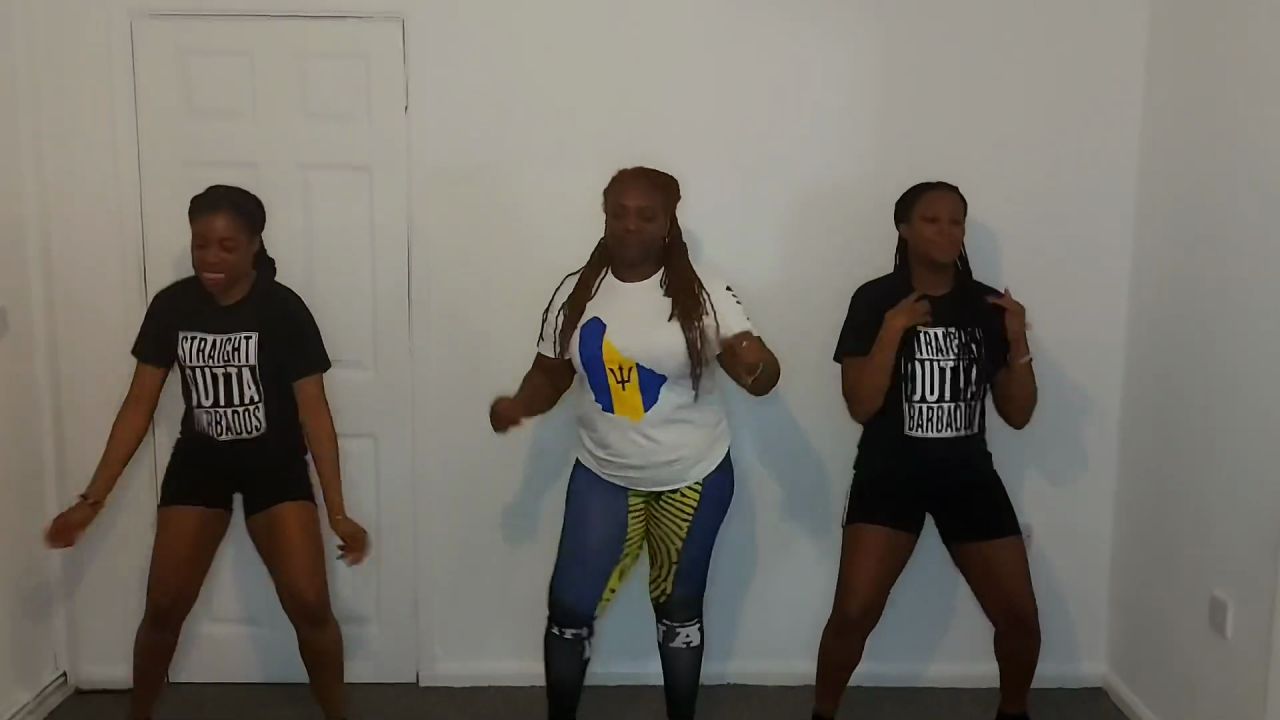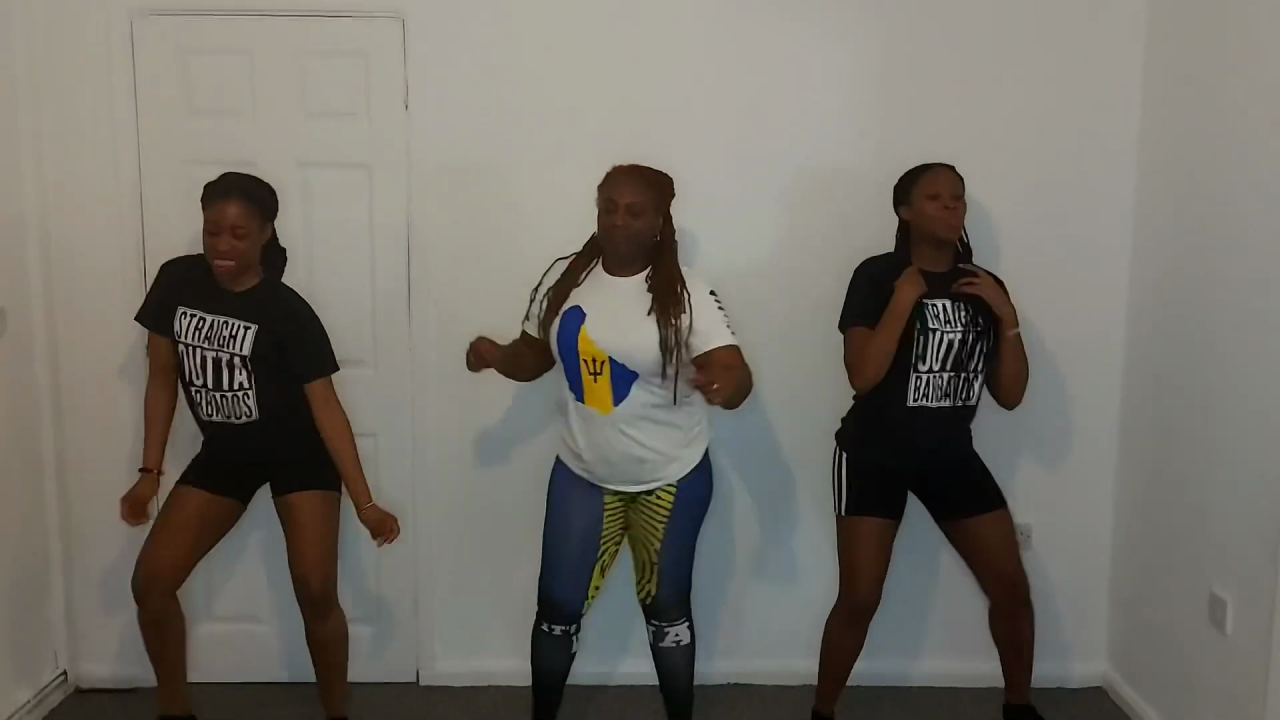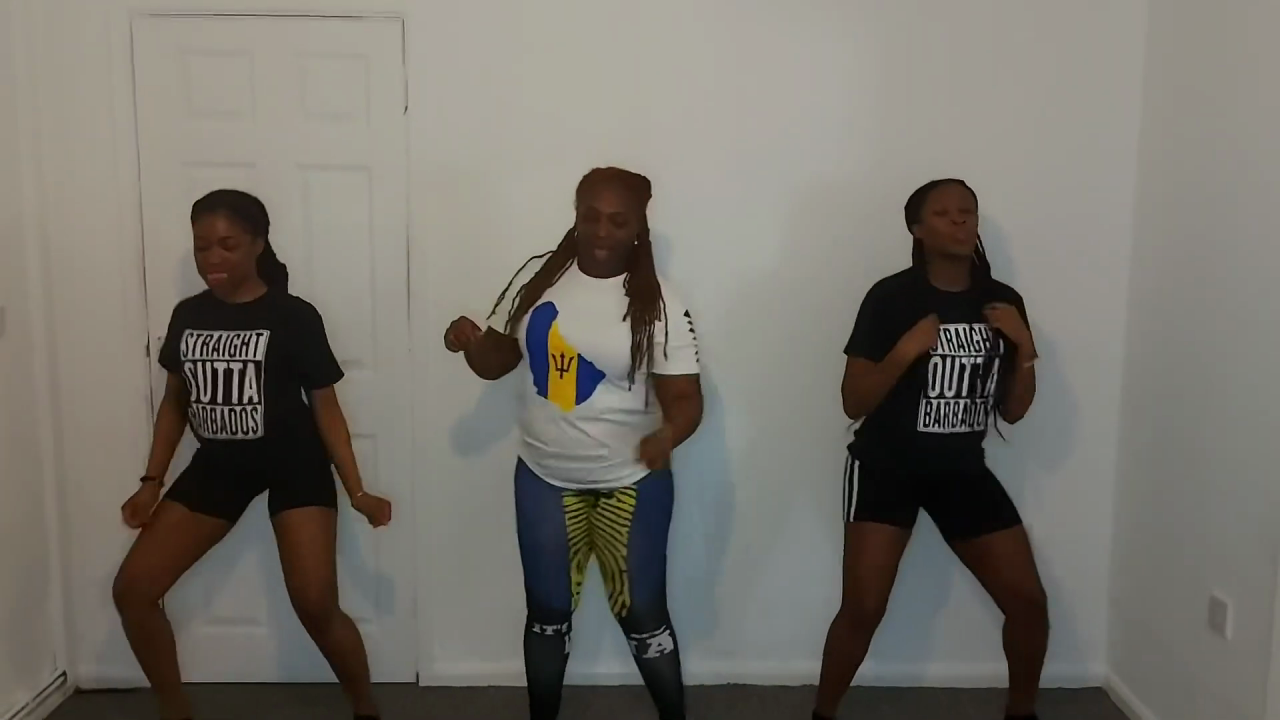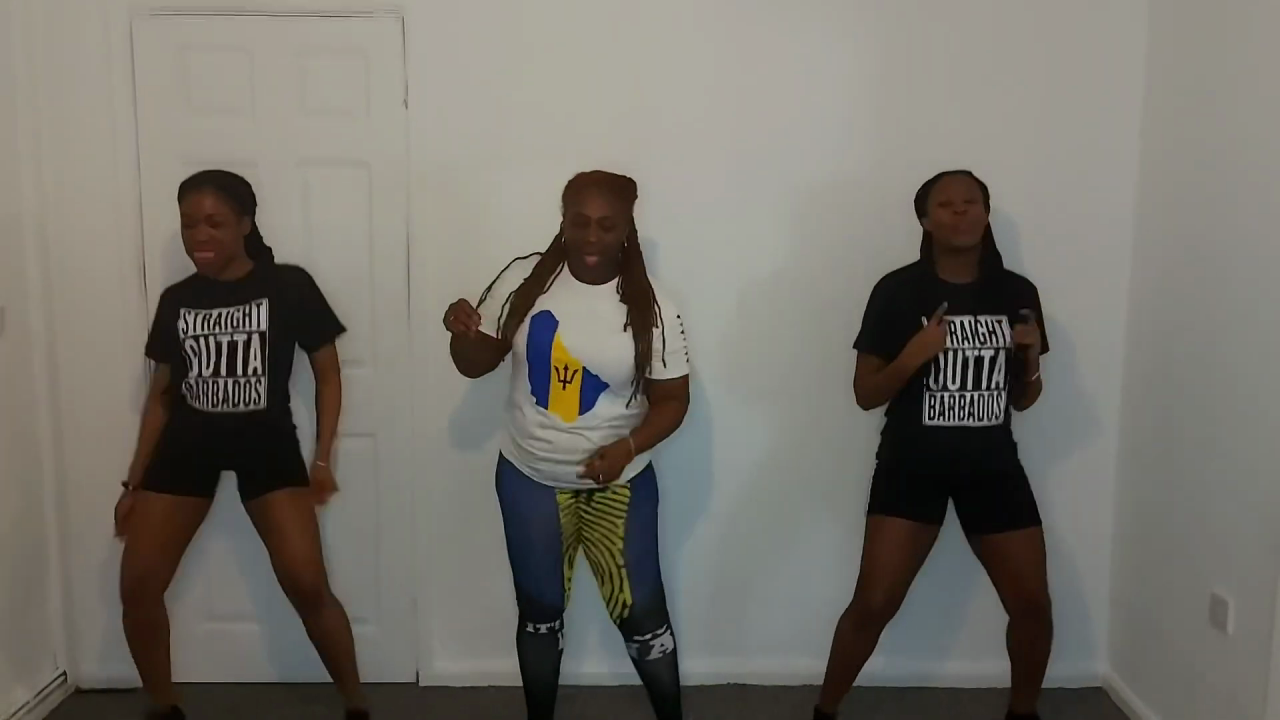
dt=0.2s
person 1, frame 1
left shoulder: (701, 292)
right shoulder: (574, 293)
left elbow: (763, 380)
right elbow: (550, 374)
left wrist: (752, 362)
right wrist: (519, 404)
left hip: (694, 479)
right hip: (603, 479)
left knee: (678, 607)
right knee: (570, 609)
person 1, frame 2
left shoulder: (686, 293)
right shoulder: (563, 279)
left elbow: (737, 377)
right elbow: (532, 357)
left wrist: (725, 386)
right wrist: (496, 355)
left hip: (671, 479)
right hip: (582, 476)
left knee: (666, 607)
right knee: (558, 607)
person 1, frame 3
left shoulder: (659, 302)
right shoulder: (537, 276)
left elbow: (686, 398)
right elbow: (497, 360)
left wrist: (665, 438)
right wrist: (470, 342)
left hip: (632, 483)
right hip: (544, 479)
left knee: (642, 613)
right knee: (548, 613)
person 1, frame 4
left shoulder: (651, 306)
right shoulder: (523, 279)
left elbow: (672, 399)
right elbow: (477, 363)
left wrist: (628, 447)
right wrist: (464, 334)
left hip: (618, 481)
right hip: (530, 479)
left knee: (642, 611)
right knee: (540, 611)
person 2, frame 1
left shoulder: (990, 306)
right shoulder: (875, 301)
left elbow: (1018, 414)
right elbow: (861, 408)
left wrist: (1018, 345)
right wrist: (891, 334)
left hip: (969, 476)
right hip: (888, 473)
left knee: (1020, 615)
right knee: (854, 613)
person 2, frame 2
left shoulder: (983, 287)
right shoulder: (877, 276)
left elbow: (1010, 394)
right elbow: (863, 376)
left wrist: (1008, 316)
right wrist: (902, 300)
left hip: (951, 455)
right hip: (875, 454)
left knee: (1011, 585)
right knee: (858, 599)
person 2, frame 3
left shoulder: (1003, 303)
right shoulder: (891, 297)
left elbow: (1013, 409)
right elbow: (854, 403)
left wrist: (1024, 345)
right wrist: (904, 353)
left hip: (964, 471)
right hip: (886, 468)
left knee: (1029, 600)
right knee: (863, 608)
person 2, frame 4
left shoulder: (1017, 293)
right shoulder: (898, 291)
left elbow: (1023, 399)
right elbow: (866, 395)
left wrist: (1033, 358)
right wrist: (912, 356)
left hip: (992, 466)
right hip: (910, 464)
left knee: (1033, 605)
right knee: (873, 604)
person 3, frame 1
left shoulder: (284, 310)
right shoulder: (172, 308)
left elbow: (313, 409)
right elbow: (139, 404)
left wrist: (338, 510)
right wrist: (92, 499)
left hip: (277, 466)
right hip: (199, 466)
left knee: (309, 603)
right knee: (165, 607)
person 3, frame 2
left shoulder: (287, 312)
right shoulder: (176, 279)
left elbow: (325, 405)
right elbow: (162, 378)
left wrist: (364, 501)
right wrist: (149, 472)
left hip: (298, 455)
right hip: (224, 453)
left knee: (316, 594)
right knee: (150, 581)
person 3, frame 3
left shoulder: (294, 317)
right shoulder: (188, 315)
left elbow: (326, 410)
right elbow: (174, 403)
left wrist: (356, 491)
right wrist: (151, 482)
left hip: (295, 466)
right hip: (216, 467)
left knee: (317, 607)
right knee: (131, 589)
person 3, frame 4
left shoulder: (290, 286)
right shoulder: (176, 300)
left elbow: (327, 370)
right elbow: (161, 396)
left wrist: (323, 456)
right wrist: (134, 483)
left hip: (268, 447)
right hip: (188, 447)
left knee: (308, 586)
right knee: (138, 584)
